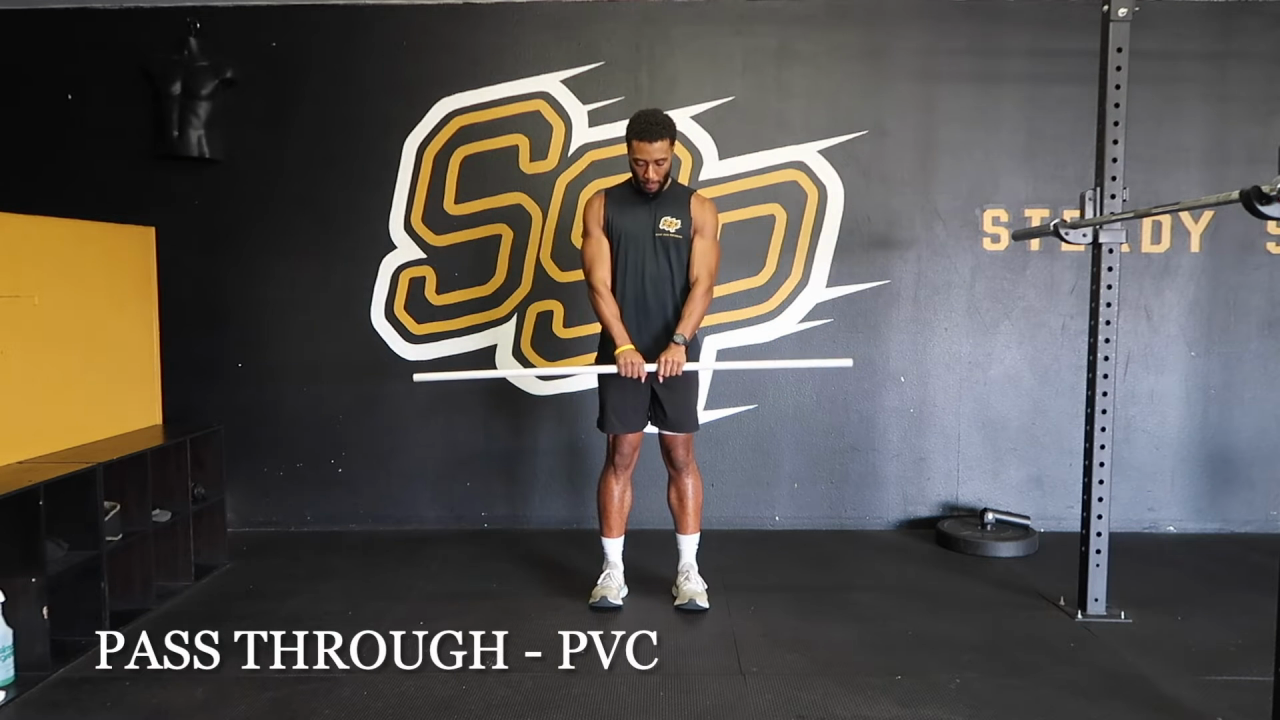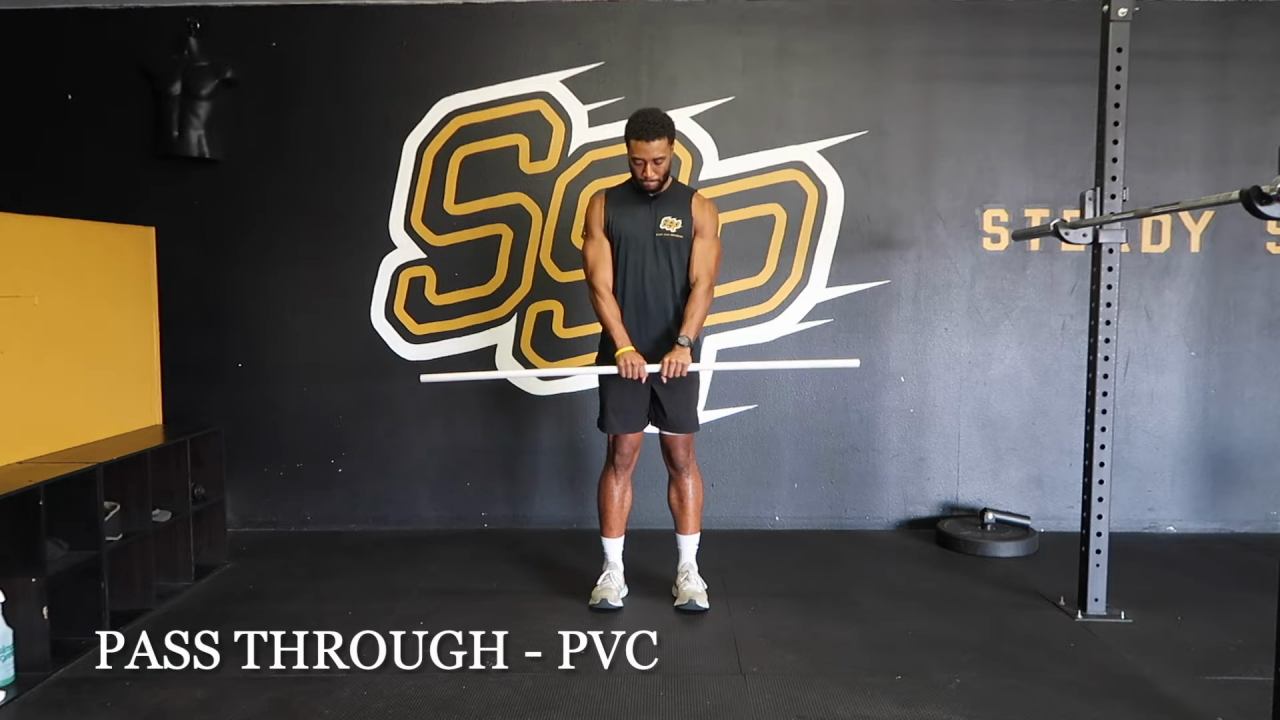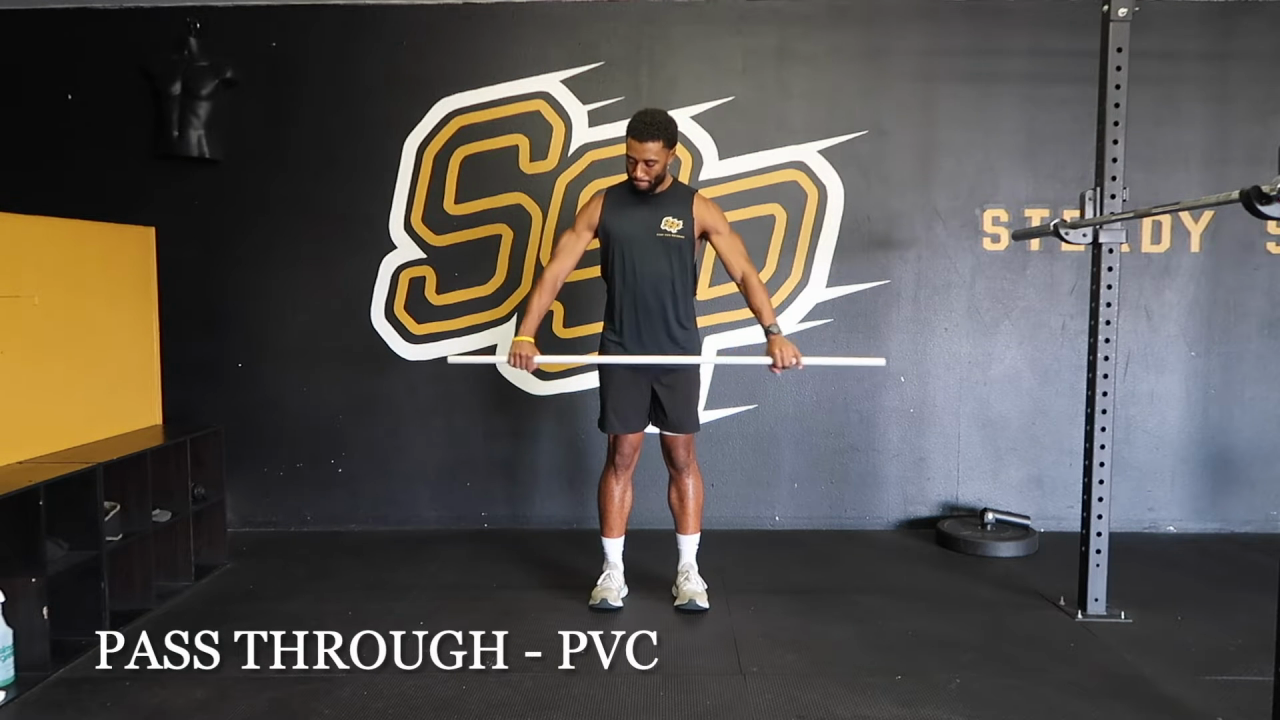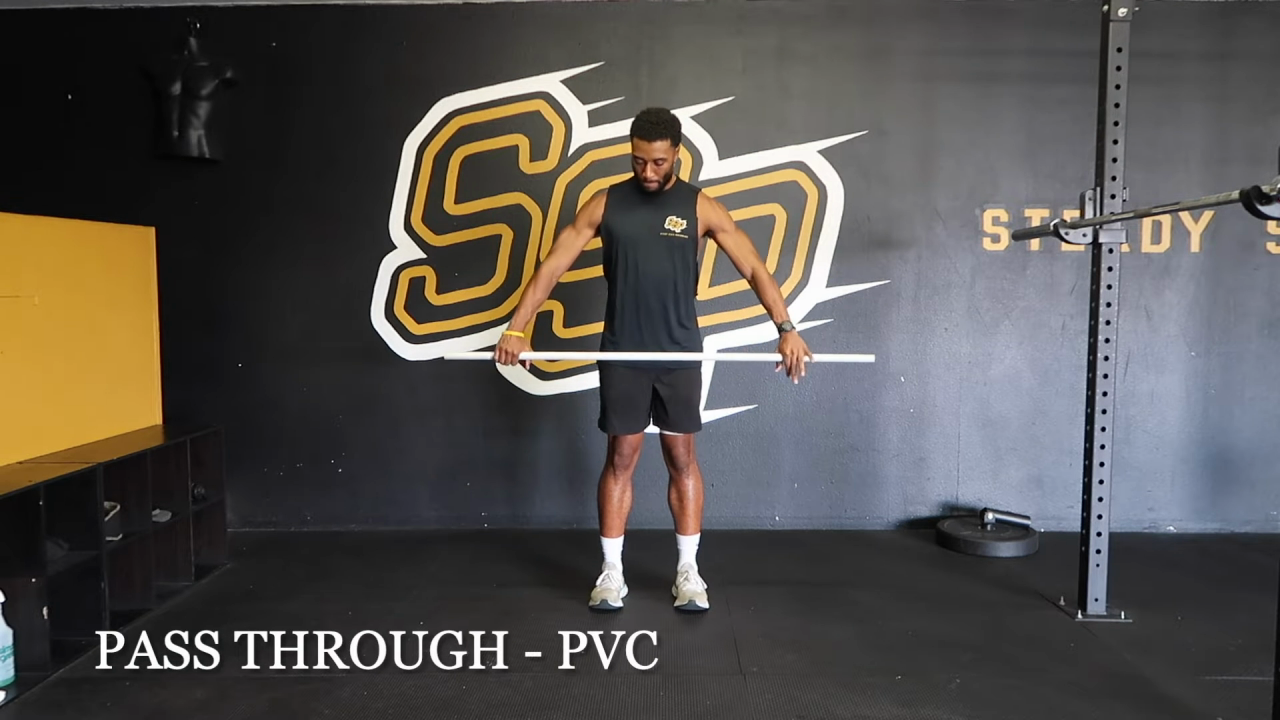
dt=0.5s
person 1, frame 1
left shoulder: (698, 208)
right shoulder: (602, 205)
left elbow: (702, 284)
right elbow: (599, 284)
left wrist: (678, 342)
right wrist: (624, 347)
left hip: (676, 353)
right hip: (621, 354)
left knee: (681, 458)
right knee: (619, 458)
left ankle: (688, 570)
right ankle: (612, 570)
person 1, frame 2
left shoulder: (697, 208)
right shoulder: (603, 205)
left elbow: (702, 283)
right elbow: (600, 284)
left wrist: (685, 343)
right wrist: (624, 347)
left hip: (675, 354)
right hip: (622, 354)
left knee: (681, 458)
right knee: (620, 458)
left ankle: (688, 570)
right ankle: (612, 571)
person 1, frame 3
left shoulder: (697, 207)
right shoulder: (602, 205)
left elbow: (744, 271)
right elbow: (557, 269)
left wrist: (774, 333)
right wrist: (527, 333)
left hip: (678, 354)
right hip: (621, 353)
left knee: (682, 458)
right knee: (620, 458)
left ankle: (688, 571)
right ankle: (612, 571)
person 1, frame 4
left shoulder: (701, 207)
right shoulder: (605, 203)
left elbow: (755, 269)
right elbow: (552, 266)
left wrist: (786, 329)
right wrist: (517, 328)
left hip: (680, 353)
right hip: (622, 353)
left knee: (682, 457)
right knee: (620, 458)
left ankle: (687, 570)
right ankle: (611, 572)
